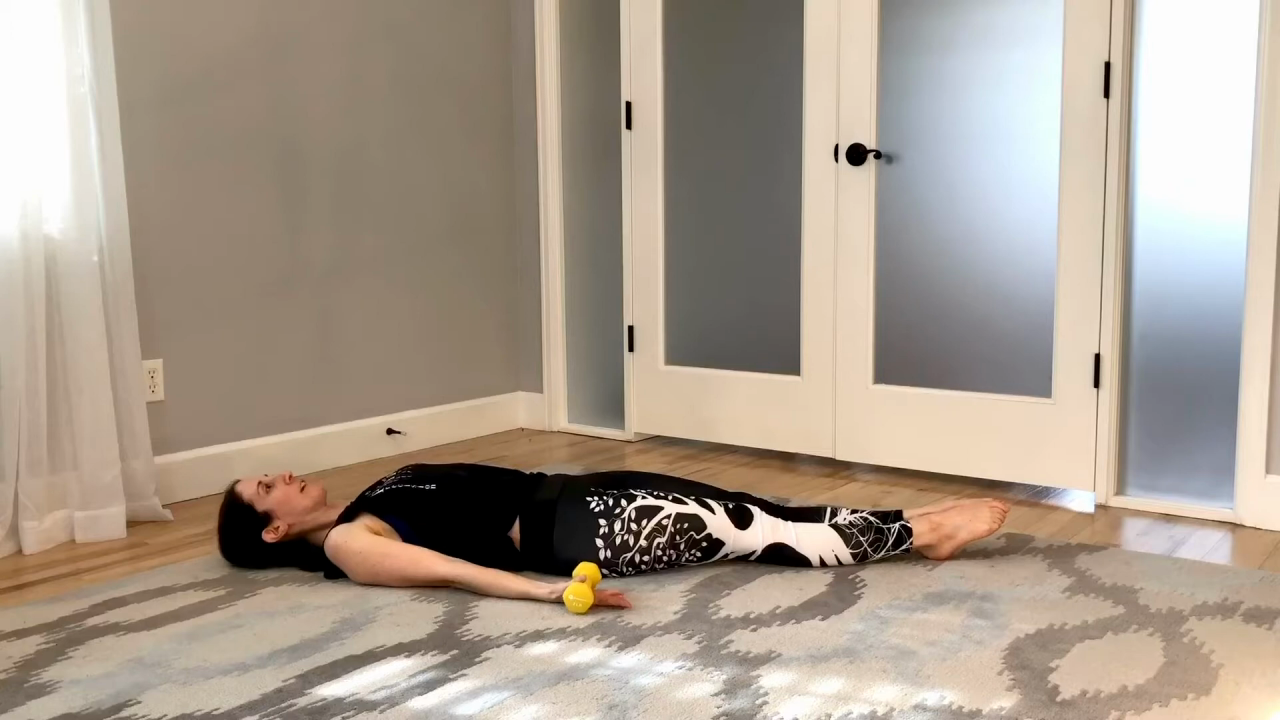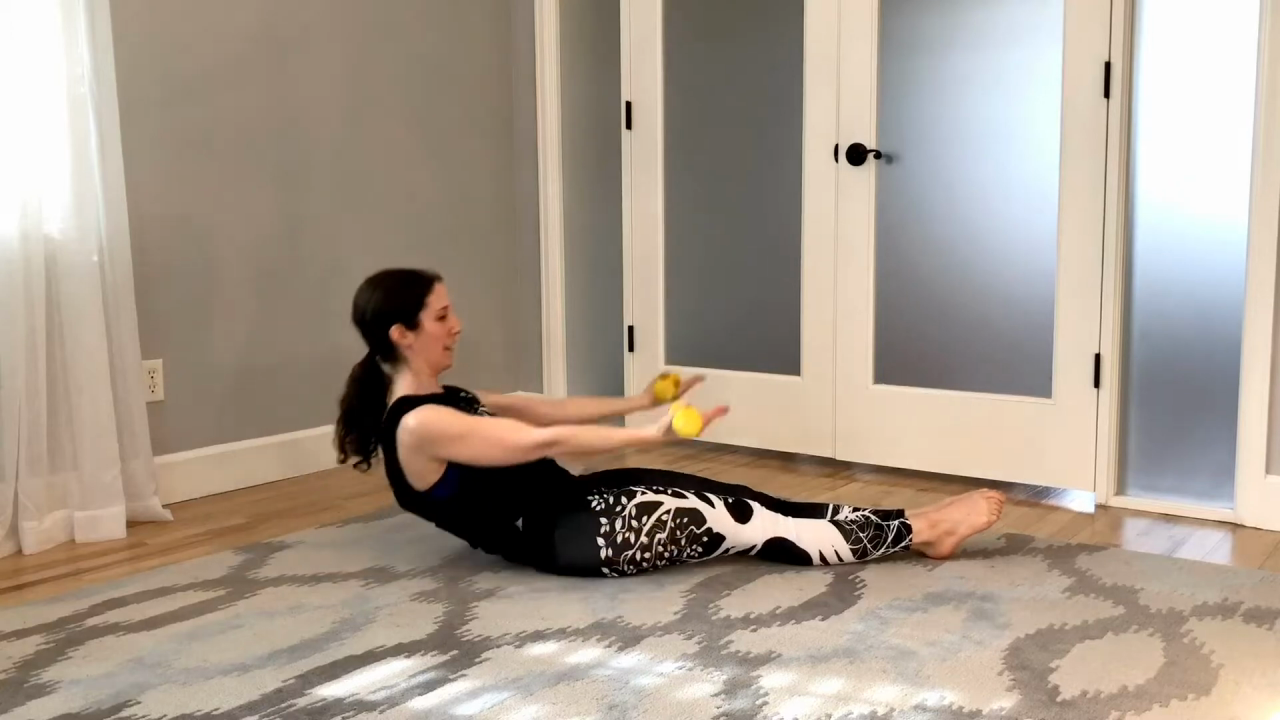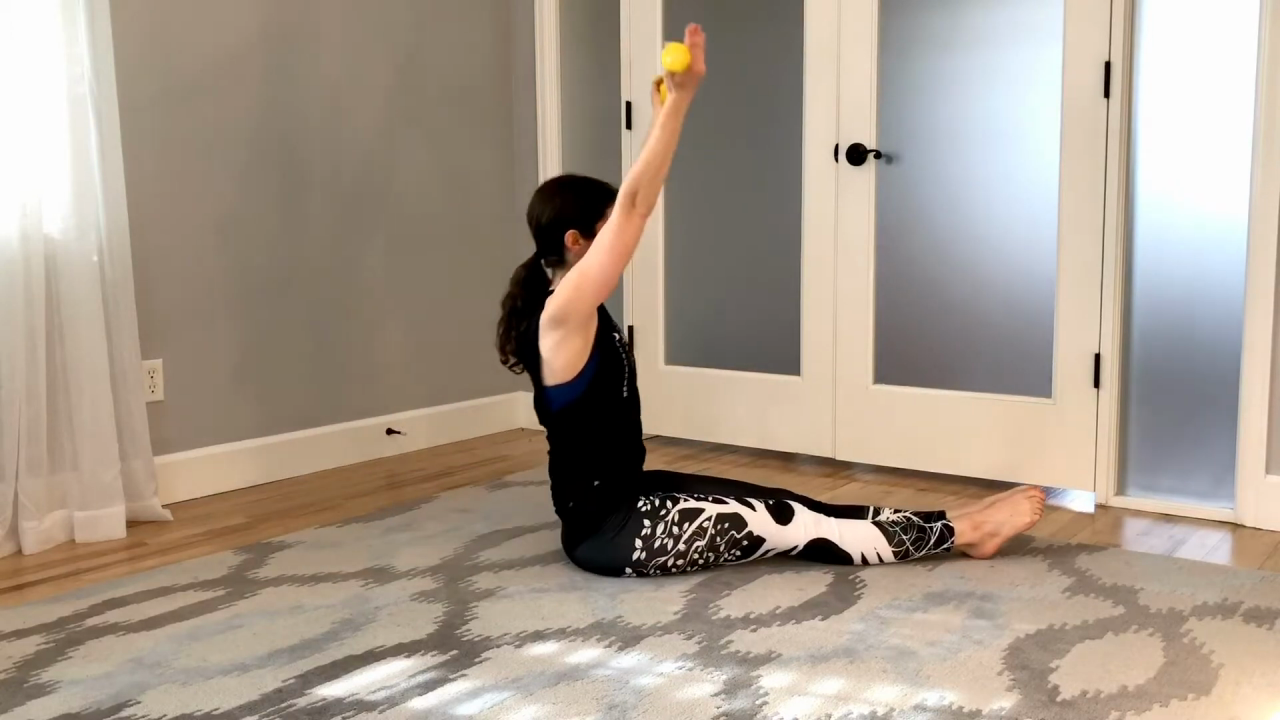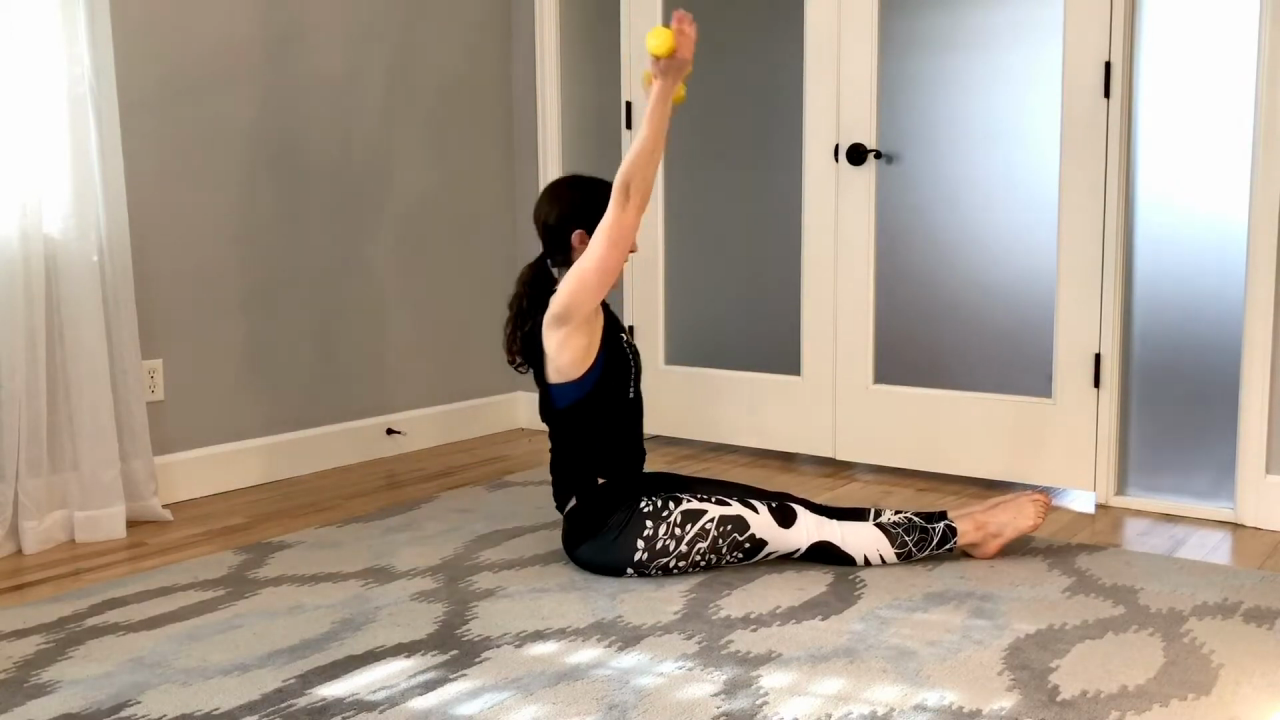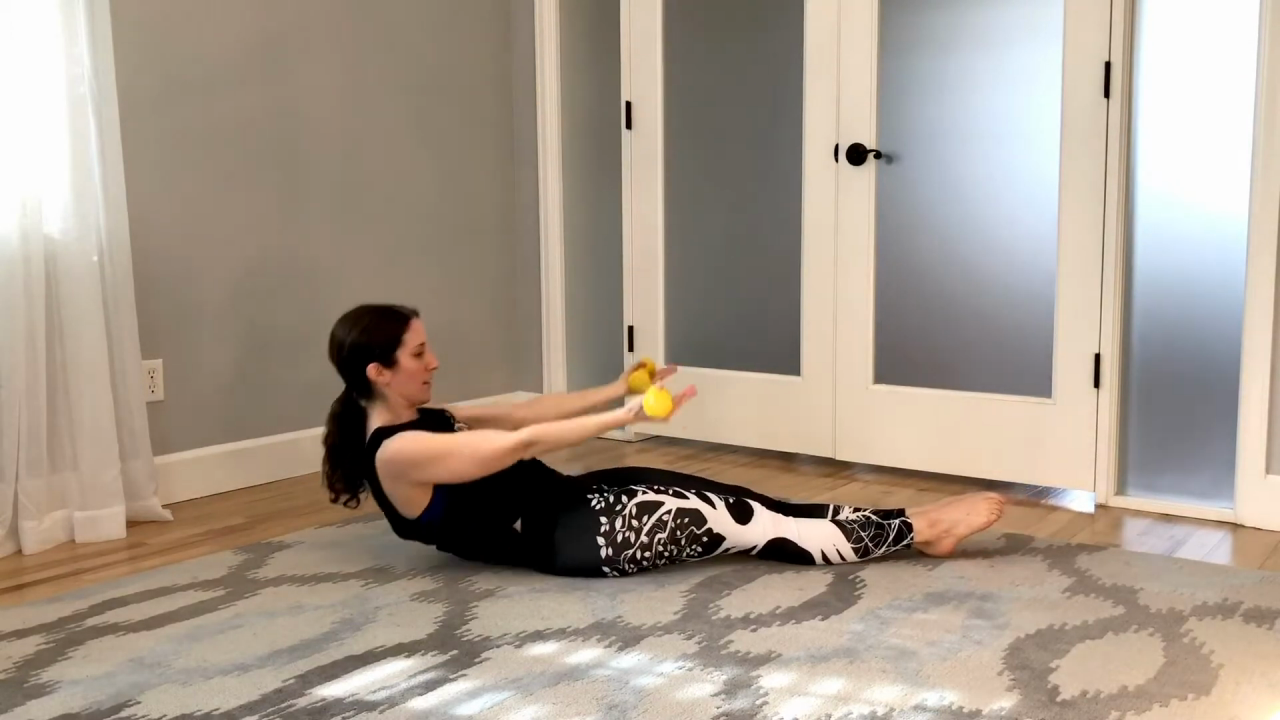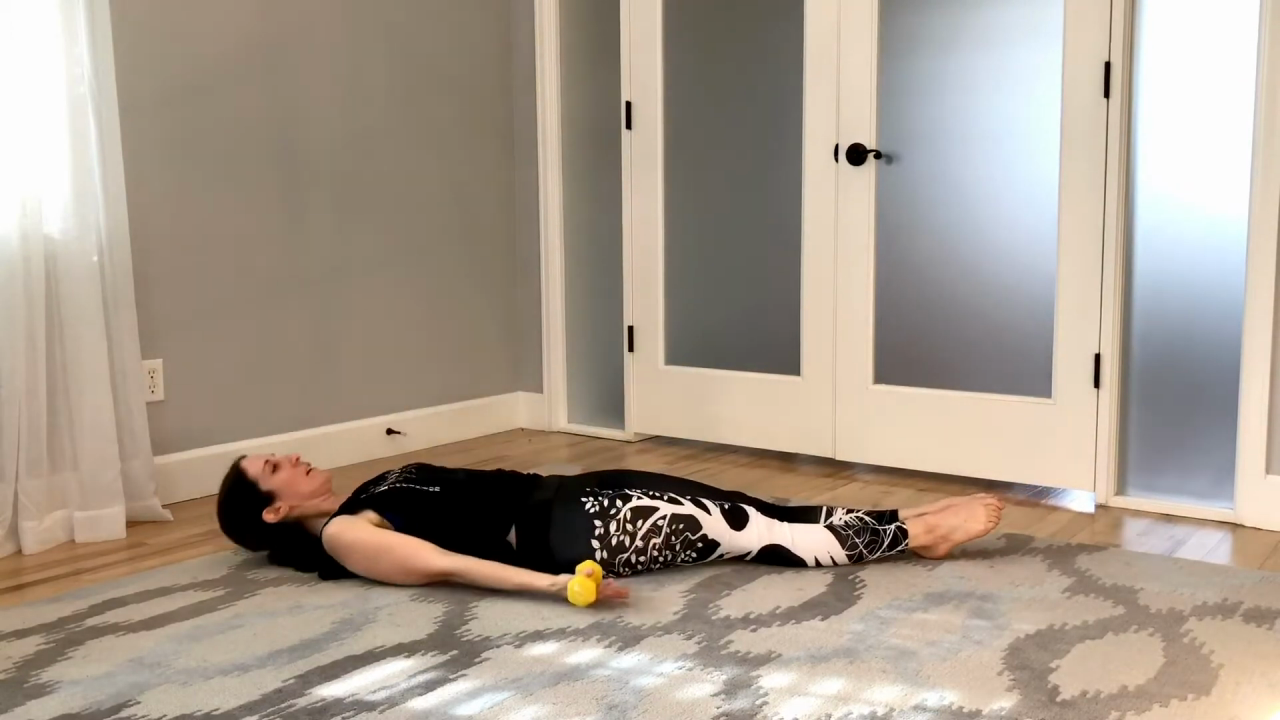
dt=0.7s
person 1, frame 1
left shoulder: (368, 506)
right shoulder: (345, 544)
right elbow: (448, 569)
right wrist: (551, 588)
left hip: (563, 497)
right hip: (567, 530)
left knee: (747, 507)
right knee: (747, 531)
left ankle: (908, 521)
right ankle: (914, 533)
person 1, frame 2
left shoulder: (440, 398)
right shoulder: (417, 425)
left elbow: (542, 410)
right elbow: (547, 442)
left wrist: (637, 401)
right wrist: (652, 435)
left hip: (576, 500)
right hip: (566, 537)
left knee: (744, 506)
right knee: (741, 523)
left ankle: (910, 525)
right ankle: (916, 530)
person 1, frame 3
left shoulder: (576, 310)
right shoulder: (564, 311)
left elbow: (625, 209)
right elbow: (631, 208)
left wrist: (669, 104)
right wrist: (679, 101)
left hip: (625, 503)
right hip: (606, 529)
left knee: (788, 510)
right knee: (787, 526)
left ankle: (950, 523)
right ankle: (958, 533)
person 1, frame 4
left shoulder: (581, 311)
right shoulder: (569, 311)
left elbow: (624, 202)
right elbow: (622, 200)
left wrist: (665, 86)
right wrist: (663, 85)
left hip: (626, 501)
right hip: (607, 527)
left knee: (791, 513)
right knee: (786, 526)
left ankle: (950, 526)
right ankle: (961, 534)
person 1, frame 5
left shoulder: (418, 422)
right shoulder: (396, 454)
left elbow: (523, 414)
right elbow: (520, 442)
left wrist: (616, 391)
right wrist: (632, 411)
left hip: (575, 500)
right hip: (569, 535)
left knee: (746, 504)
right knee: (741, 524)
left ankle: (907, 524)
right ankle: (913, 530)
person 1, frame 6
left shoulder: (368, 502)
right shoulder: (344, 536)
right elbow: (445, 562)
right wrist: (552, 583)
left hip: (552, 495)
right hip: (554, 530)
left knee: (736, 507)
right knee: (735, 528)
left ankle: (897, 521)
right ankle: (911, 533)
